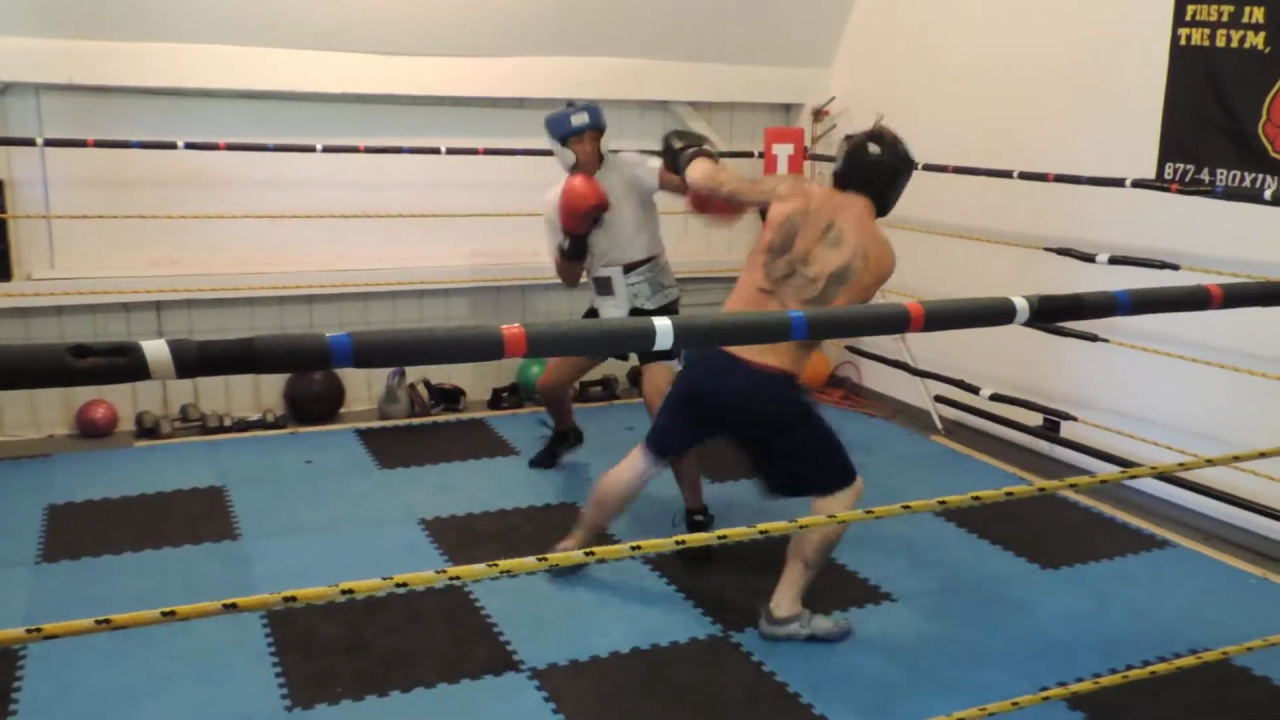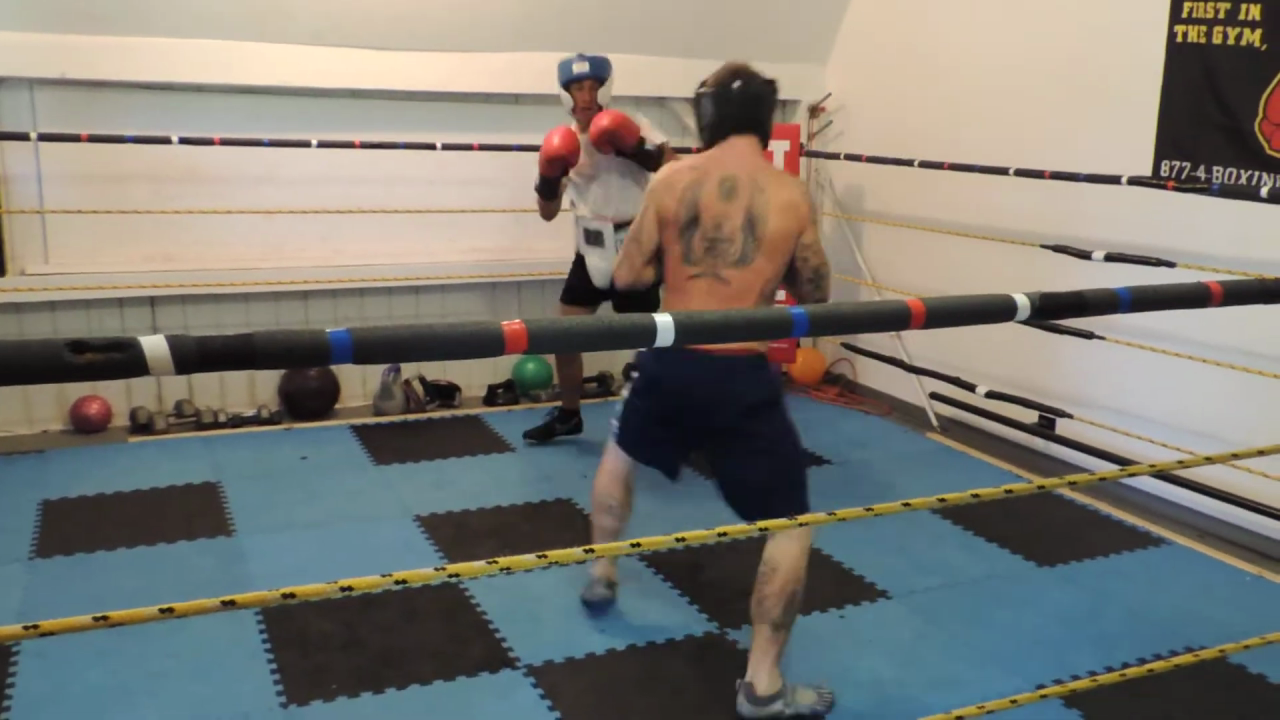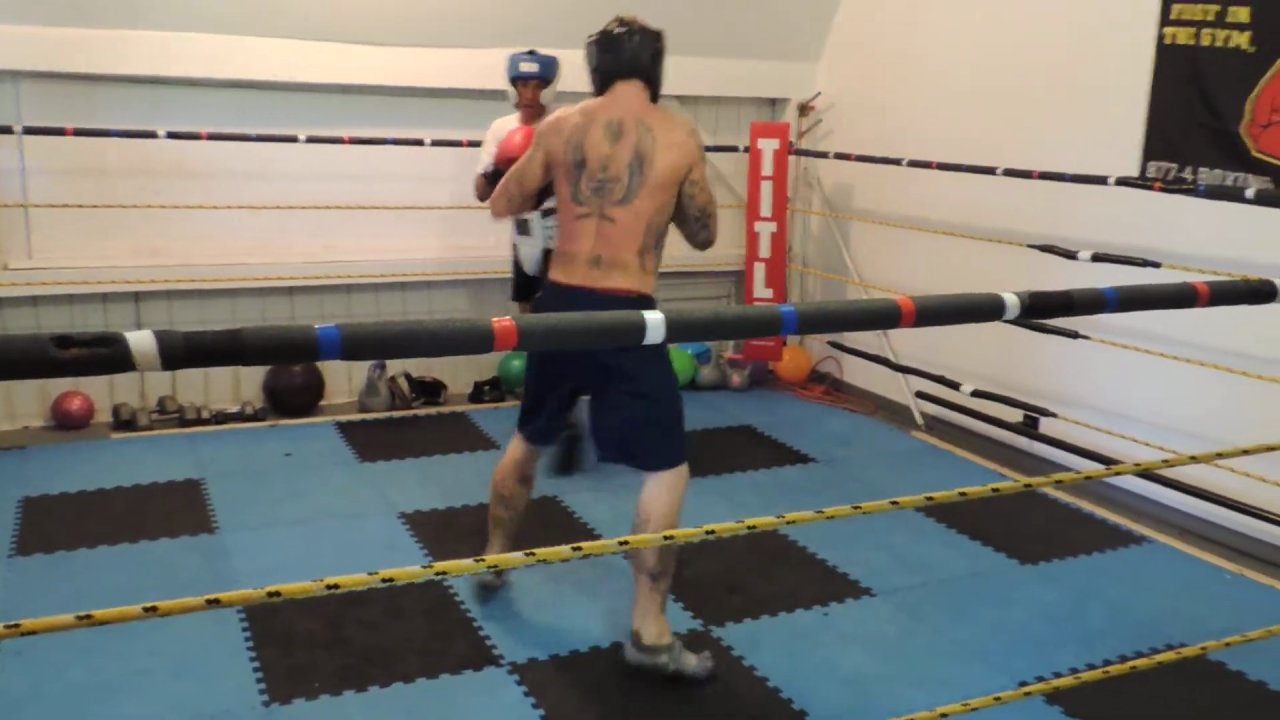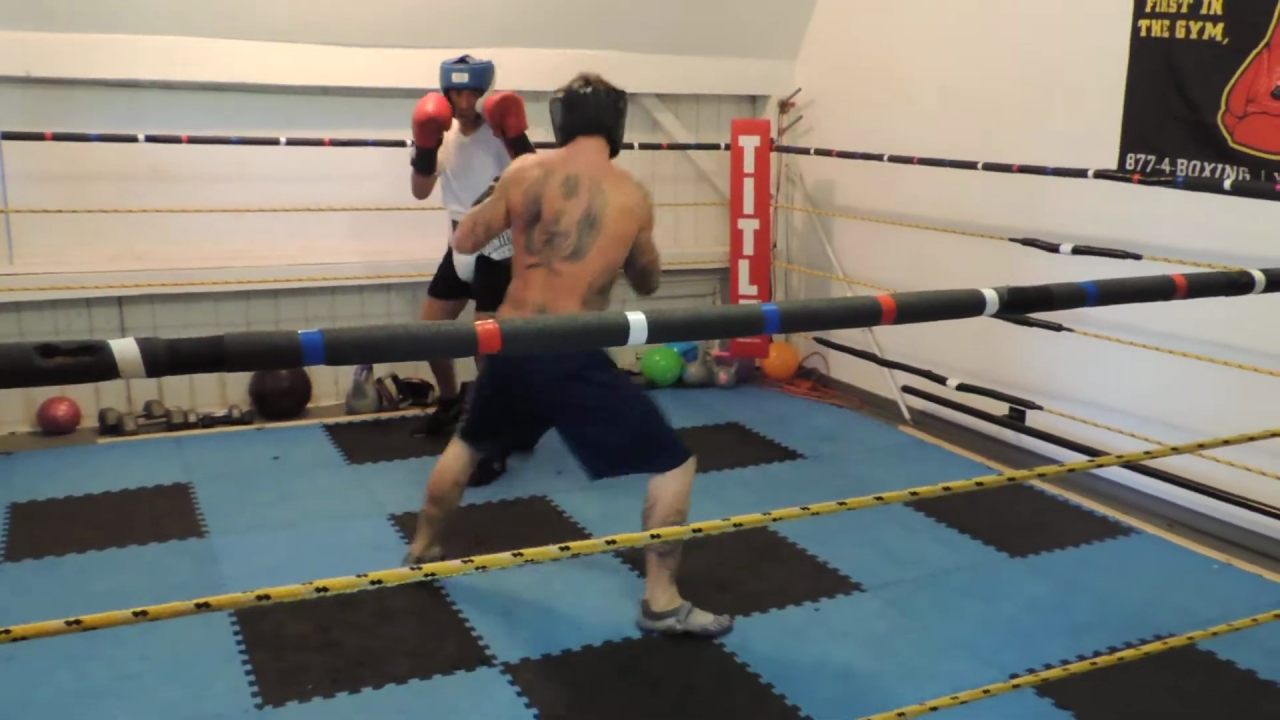
dt=0.5s
person 1, frame 1
left shoulder: (796, 197)
right shoulder: (880, 256)
left elbow: (706, 178)
left wrist: (689, 152)
left hip: (709, 364)
right hip: (770, 389)
left knee: (645, 458)
right knee: (843, 489)
left ankle: (573, 546)
right ankle: (785, 609)
person 1, frame 2
left shoulder: (672, 179)
right shoulder: (792, 195)
left elbow: (625, 275)
right elbow: (813, 292)
left hip: (667, 360)
right hip: (739, 375)
left knee: (620, 452)
right knee: (789, 523)
left ankle: (602, 576)
person 1, frame 3
left shoulder: (561, 124)
right shoulder: (680, 135)
left elbow: (503, 205)
right elbow: (704, 235)
left hip: (559, 308)
right hip: (627, 319)
left knee: (527, 443)
right knee: (664, 472)
left ankle: (492, 563)
right ankle: (650, 634)
person 1, frame 4
left shoulder: (524, 172)
right shoulder: (630, 195)
left elbow: (466, 240)
right elbow: (646, 283)
left wrist: (494, 202)
left hip: (511, 347)
right hip: (573, 359)
left knee: (466, 446)
right knee: (673, 465)
left ankle: (421, 551)
right ankle: (661, 601)
person 2, frame 1
left shoulder: (631, 169)
right shoulder: (562, 199)
left elbow: (683, 185)
right elbow: (569, 276)
right wrist: (572, 236)
left hip: (652, 301)
right hip: (605, 305)
left knee: (663, 407)
right knee: (549, 385)
left ankle: (696, 509)
right ankle: (566, 433)
person 2, frame 2
left shoulder: (632, 128)
right shoulder: (560, 142)
right elbow: (548, 213)
left wrist: (638, 150)
right wrist: (549, 177)
right hip: (590, 255)
right ankle: (568, 415)
person 2, frame 3
right shoulder: (500, 129)
right elbow: (482, 193)
right wrist: (500, 166)
left hip: (562, 241)
right hip: (526, 239)
left ankle: (569, 428)
person 2, frame 4
left shoulder: (502, 135)
right shoulder: (444, 134)
right elbow: (420, 190)
left wrist: (517, 140)
right wrist: (424, 149)
left hip: (499, 252)
right hip: (461, 250)
left ankle: (494, 449)
right ankle: (450, 402)
